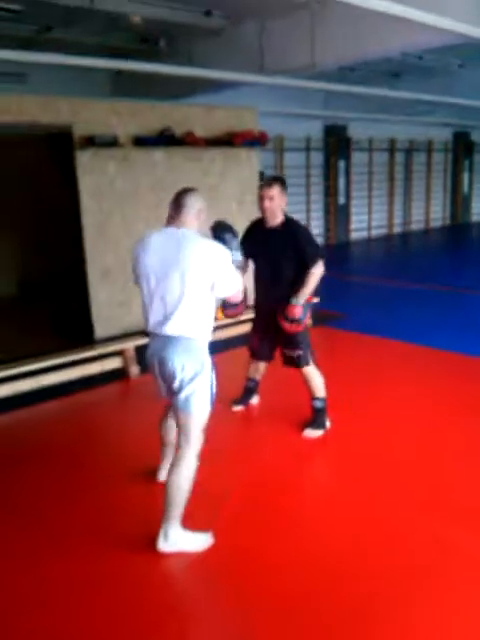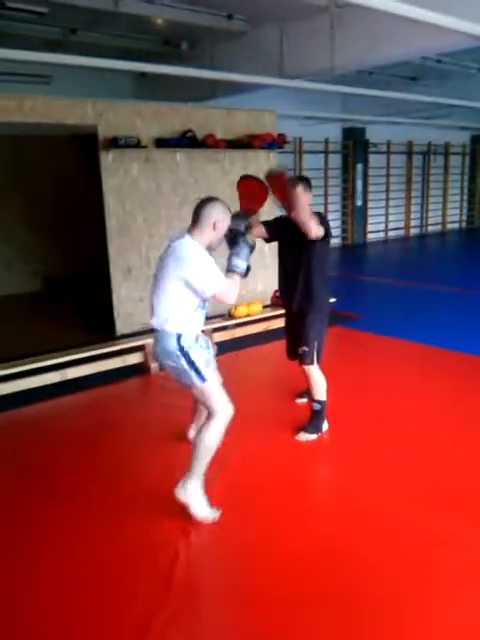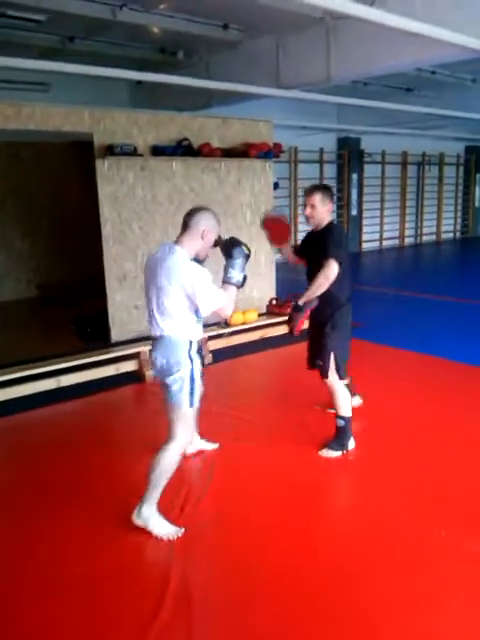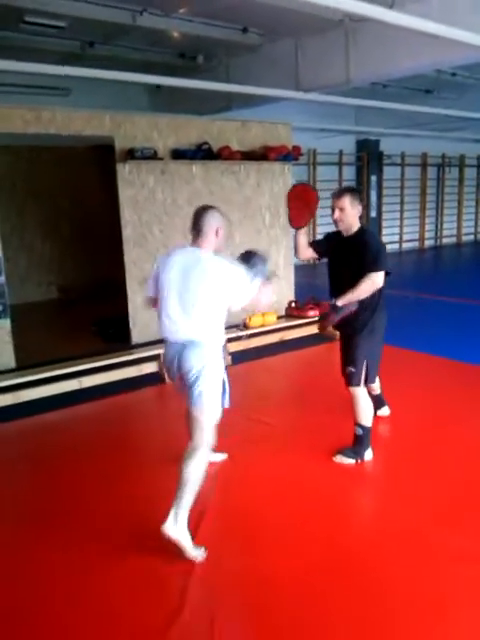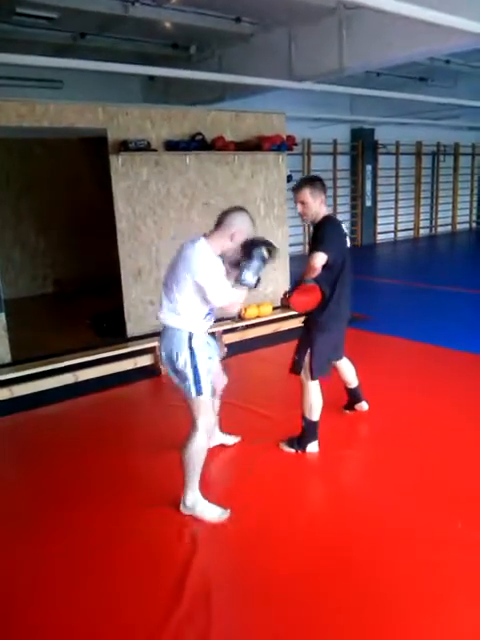
dt=0.7s
person 1, frame 1
left shoulder: (144, 246)
right shoulder: (210, 250)
right elbow: (236, 294)
right wrist: (232, 254)
left hip: (157, 346)
right hip: (189, 350)
left knee: (176, 406)
right knee: (191, 443)
left ankle: (166, 466)
right ankle: (171, 534)
person 1, frame 2
left shoulder: (182, 246)
right shoulder: (193, 256)
right elbow: (227, 295)
right wrist: (239, 257)
left hip: (183, 336)
right hip: (178, 342)
left knee: (211, 385)
right knee: (223, 410)
left ankle: (197, 429)
right ankle: (192, 485)
person 1, frame 3
left shoulder: (160, 255)
right shoulder: (190, 271)
right elbow: (224, 310)
left wrist: (198, 259)
right wrist: (235, 267)
left hip: (166, 345)
right hip: (178, 350)
left knee: (194, 391)
right knee: (178, 435)
left ankle: (193, 441)
right ankle: (146, 510)
person 1, frame 4
left shoulder: (167, 260)
right shoulder: (223, 269)
left elbow: (153, 301)
right elbow: (263, 299)
right wrist: (255, 273)
left hip: (173, 351)
right hip: (203, 355)
left knee: (199, 407)
right knee: (204, 440)
left ankle: (200, 453)
right ankle: (178, 521)
person 1, frame 5
left shoulder: (197, 246)
right shoulder: (204, 262)
left elbow: (220, 278)
right elbow: (232, 304)
left wrist: (242, 259)
right wrist: (251, 267)
left hip: (194, 336)
right hip: (184, 342)
left knee: (218, 382)
right knee: (204, 422)
left ankle: (212, 436)
right ankle: (191, 499)
person 2, frame 1
left shoulder: (297, 232)
right shoulder: (254, 230)
left elbow: (318, 267)
right elbow: (244, 260)
left wrist: (302, 297)
left hip: (291, 309)
right hip: (265, 307)
left knee: (304, 364)
right knee: (258, 353)
left ankle: (321, 415)
right ankle: (251, 390)
person 2, frame 2
left shoulder: (316, 222)
right shoulder: (282, 224)
left elbow: (314, 231)
right elbow: (256, 230)
left wrist: (296, 199)
left hip: (313, 304)
right hip: (292, 302)
left knee: (309, 362)
right knee: (300, 356)
left ankle: (319, 418)
right ankle: (314, 388)
person 2, frame 3
left shoulder: (334, 234)
right shoulder: (314, 235)
left elbow: (330, 271)
right elbow: (298, 257)
left wrist: (301, 302)
right wrist: (282, 243)
left hip: (334, 314)
right hip: (322, 312)
left knee: (331, 376)
right knee: (331, 366)
left ankle: (344, 437)
right ankle: (349, 396)
person 2, frame 4
left shoulder: (370, 241)
right shoulder: (334, 240)
left elbow: (376, 279)
right elbow: (303, 253)
left wrist: (339, 303)
right wrist: (300, 225)
left hip: (366, 322)
right hip: (350, 320)
left knee: (356, 385)
right knee: (364, 371)
left ankle: (362, 447)
right ankle: (379, 405)
person 2, frame 5
left shoulder: (327, 229)
right shoulder: (329, 226)
left elbow: (315, 263)
left wrist: (301, 284)
right wrist: (301, 290)
left hip: (325, 314)
right hip: (334, 309)
left knee: (307, 374)
right knee: (337, 357)
left ankle: (308, 439)
right ankle: (357, 400)
